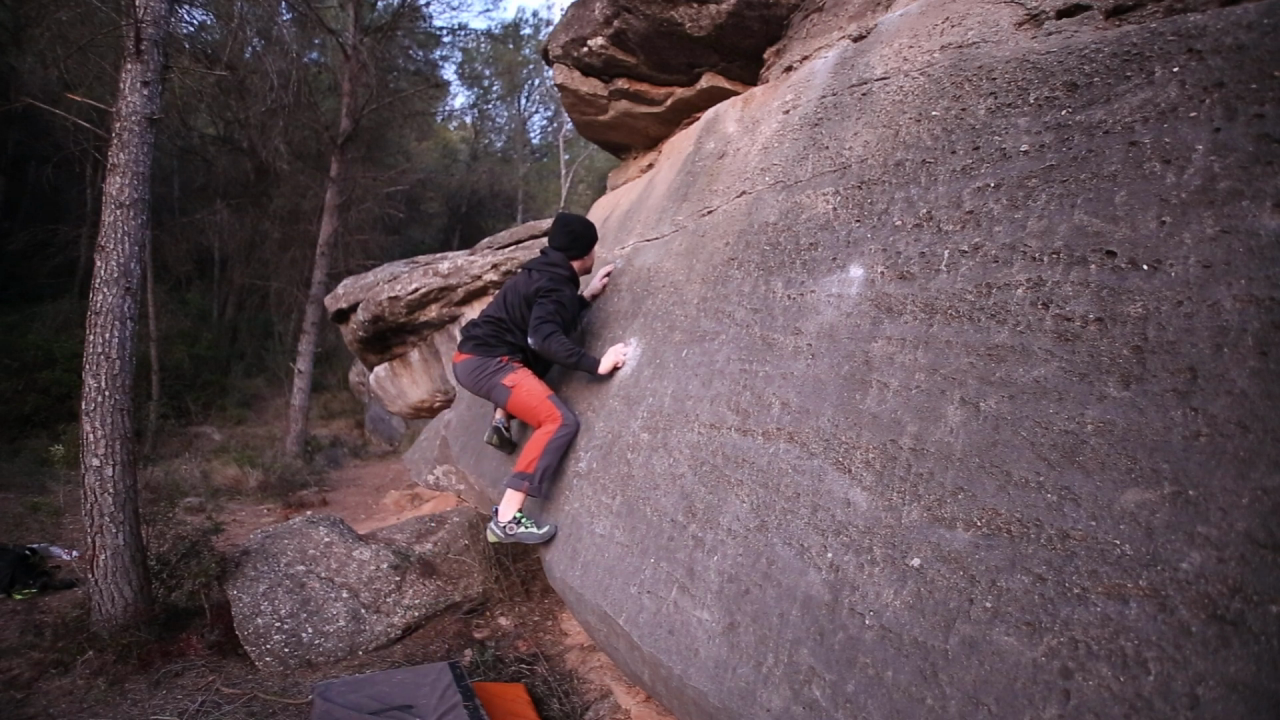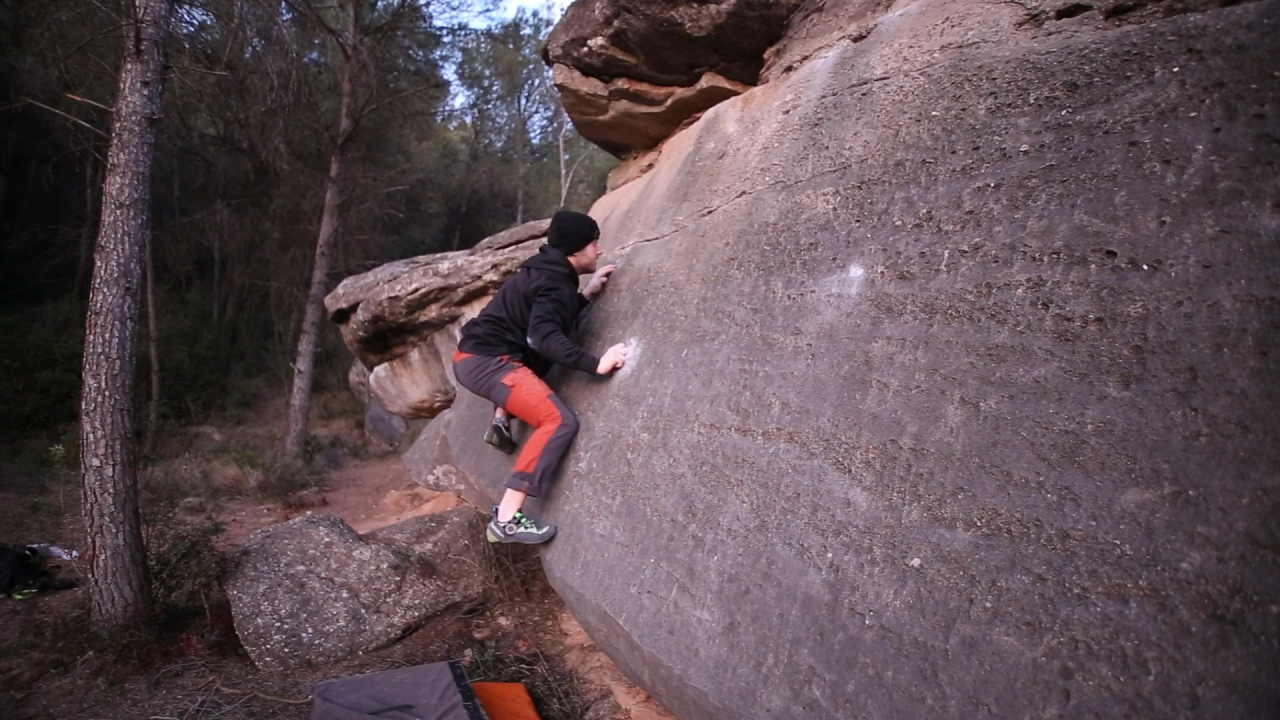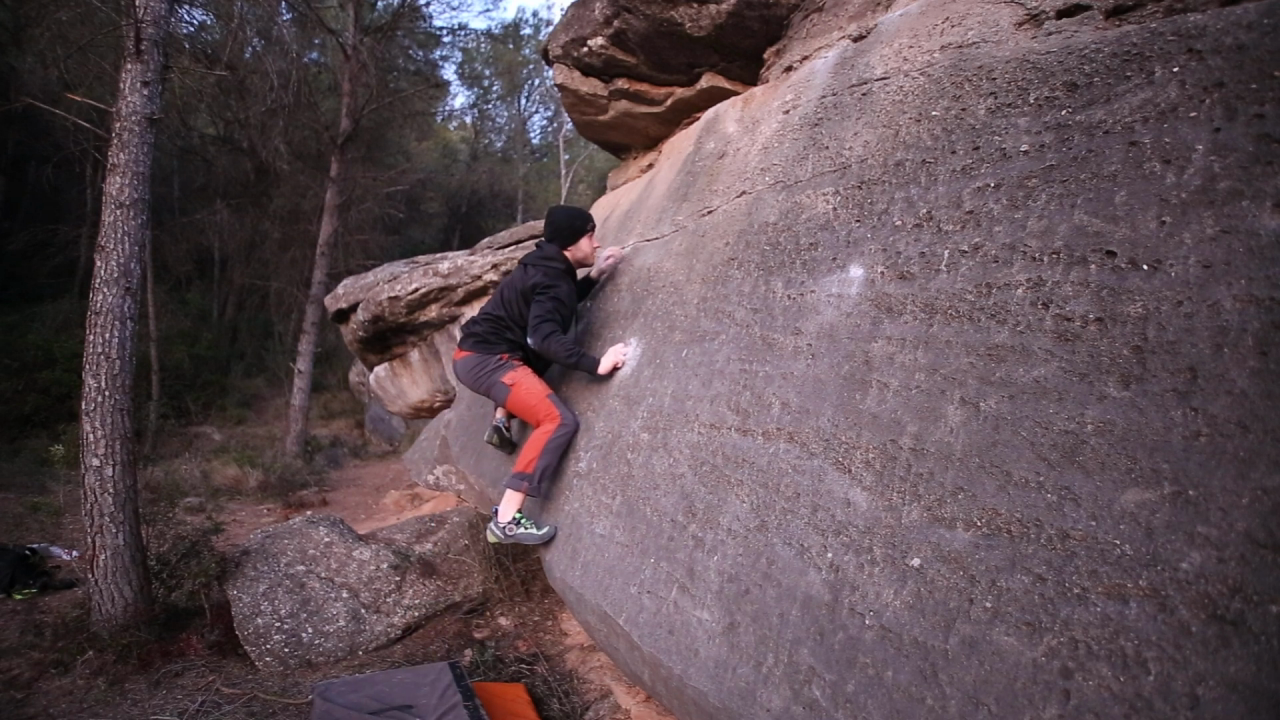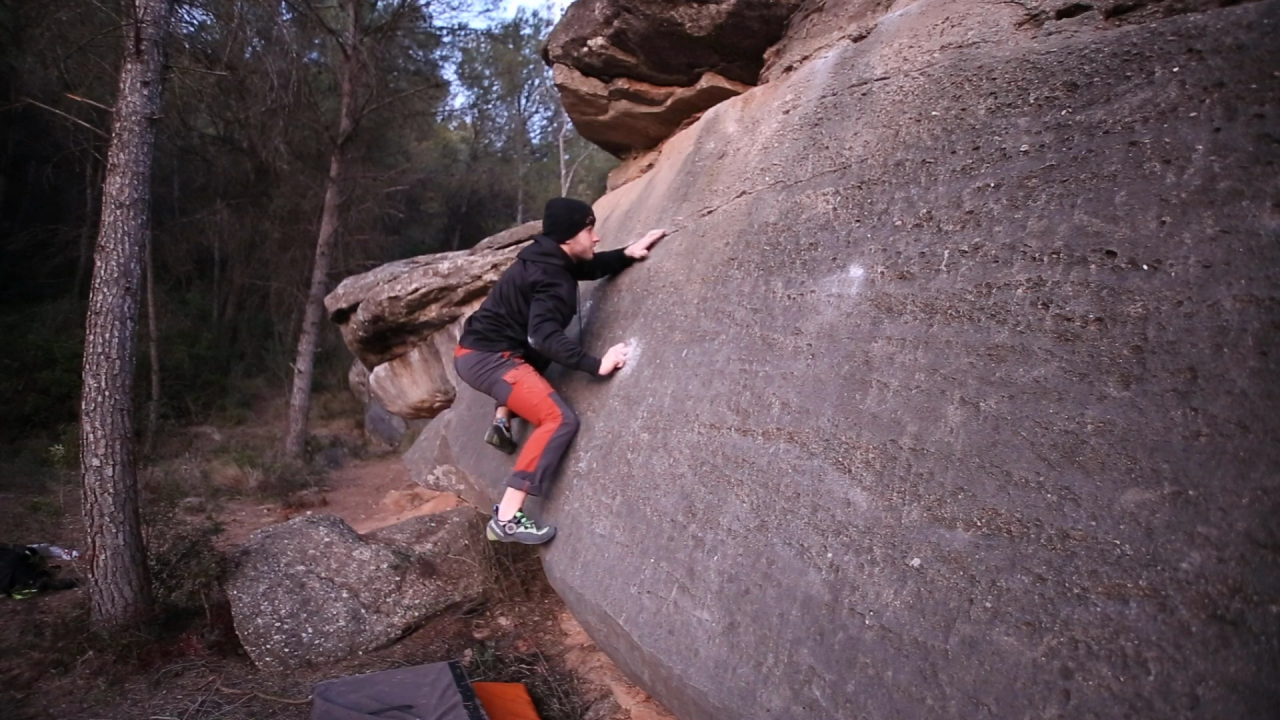
dt=0.3s
person 1, frame 1
left shoulder: (544, 273)
right shoulder: (556, 286)
left elbow: (545, 320)
right elbow: (544, 338)
left wrist: (587, 296)
right wrist: (597, 364)
left hip: (472, 357)
right hip: (487, 363)
left knee: (531, 361)
right knee: (559, 421)
left ankle: (500, 423)
right ankle: (506, 519)
person 1, frame 2
left shoulder: (545, 271)
right shoulder: (555, 285)
left elbow: (544, 319)
right elbow: (544, 338)
left wrist: (586, 294)
right wrist: (596, 364)
left hip: (474, 356)
right hip: (486, 362)
left knee: (531, 363)
right knee: (559, 421)
left ankle: (500, 422)
right ankle: (506, 518)
person 1, frame 3
left shoulder: (546, 266)
right shoulder: (552, 282)
left elbow: (568, 294)
right elbow: (543, 338)
left wrist: (595, 276)
right wrist: (596, 364)
left hip: (475, 354)
right hip: (487, 361)
left knee: (529, 360)
right knee: (558, 421)
left ankle: (501, 423)
right ankle: (506, 520)
person 1, frame 4
left shoulder: (548, 259)
right shoulder: (551, 280)
left elbow: (590, 267)
right elbow: (544, 337)
left wrist: (628, 254)
right wrist: (597, 365)
left hip: (477, 351)
right hip: (489, 358)
left knee: (531, 360)
right knee: (559, 420)
left ankle: (501, 422)
right ankle: (507, 518)
